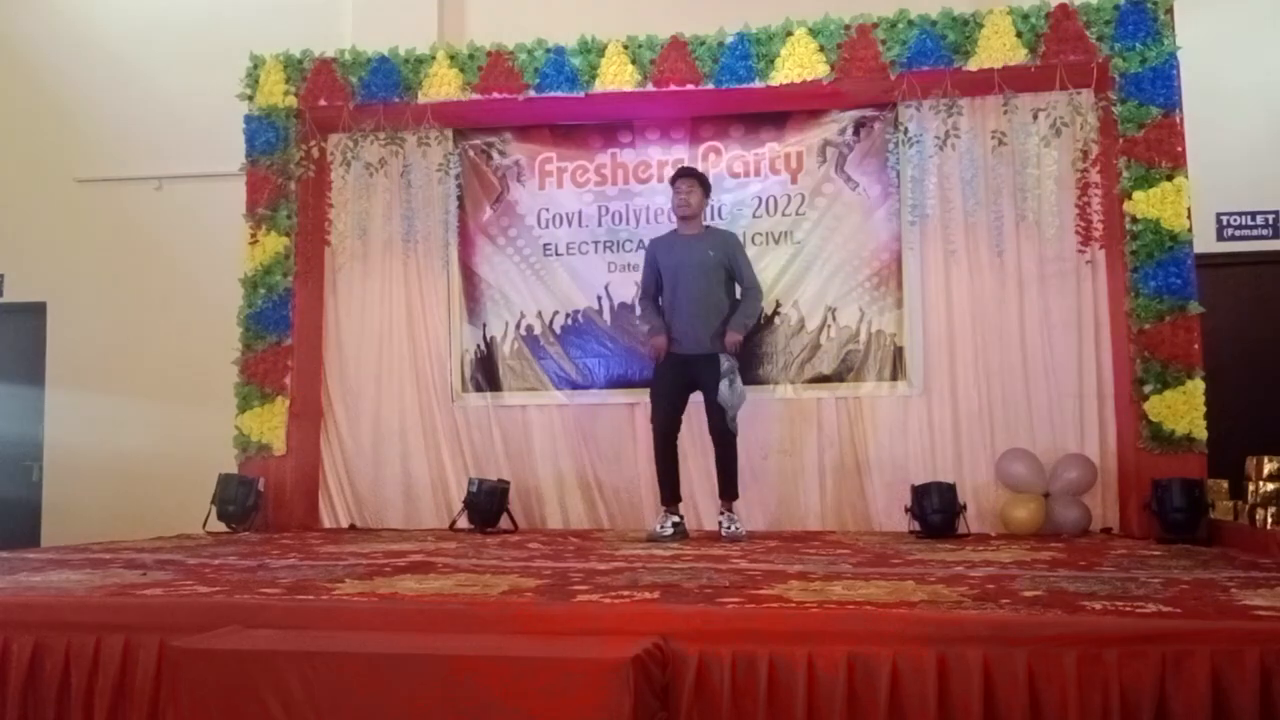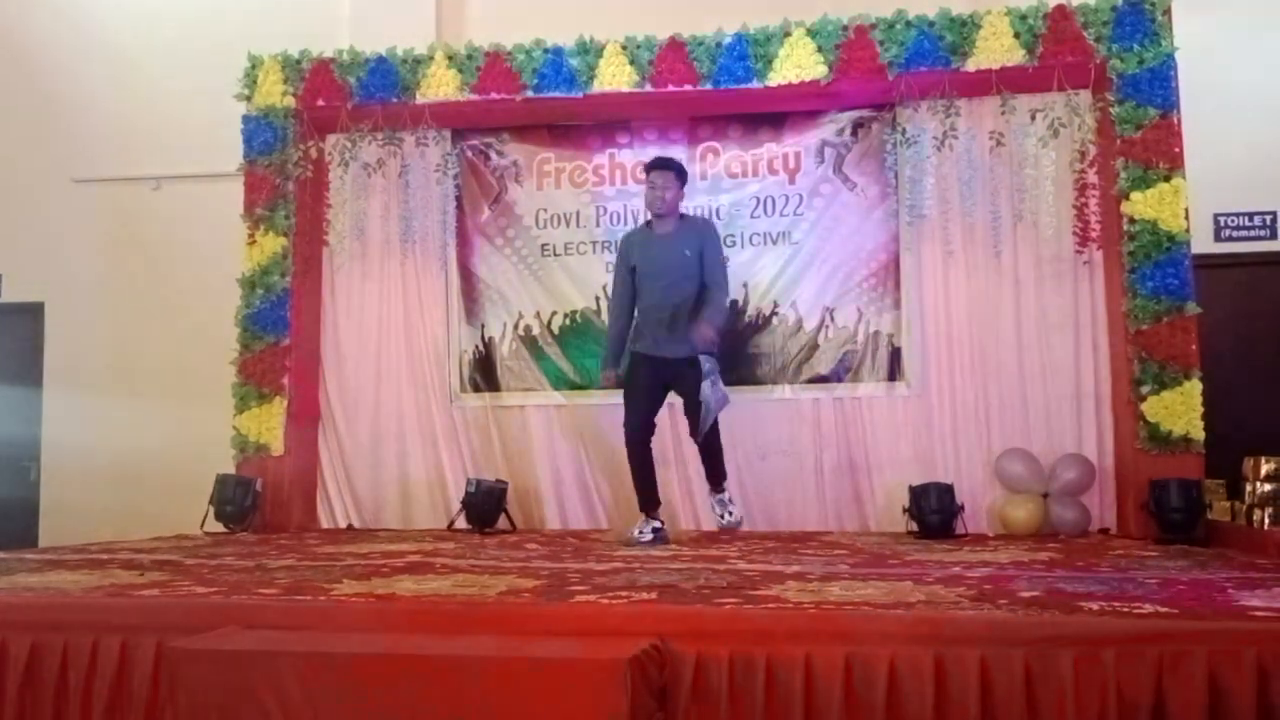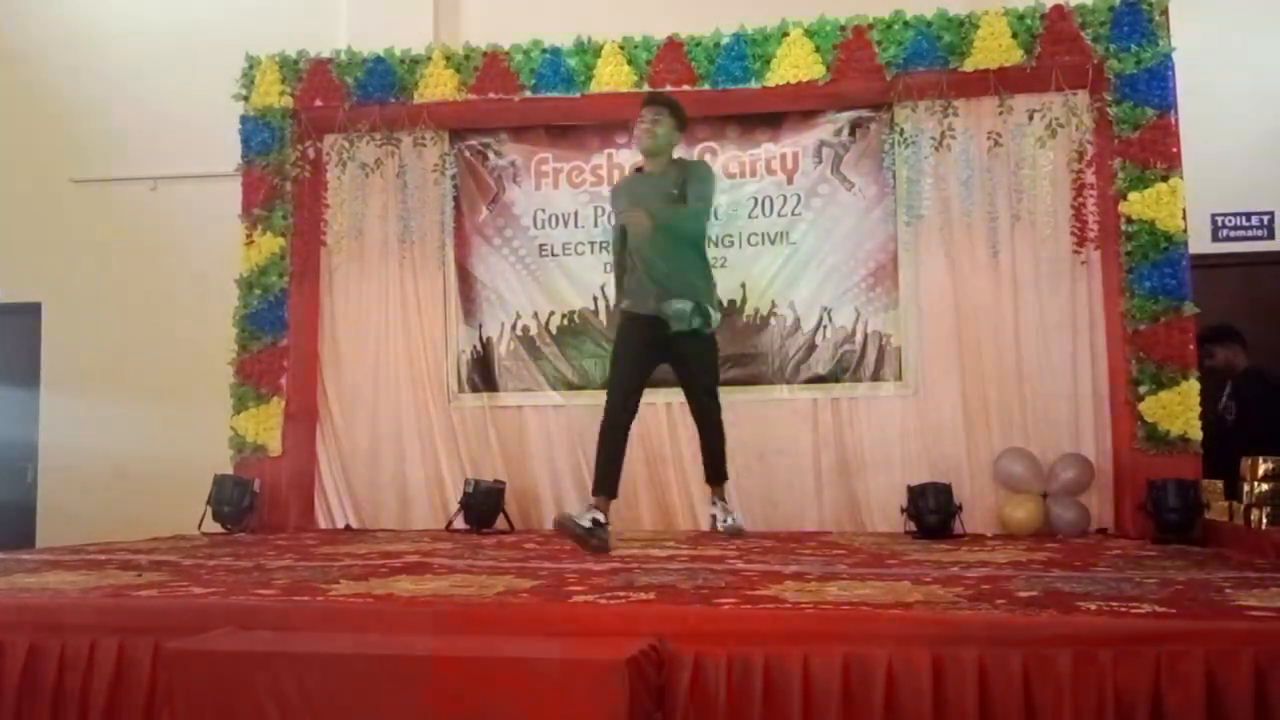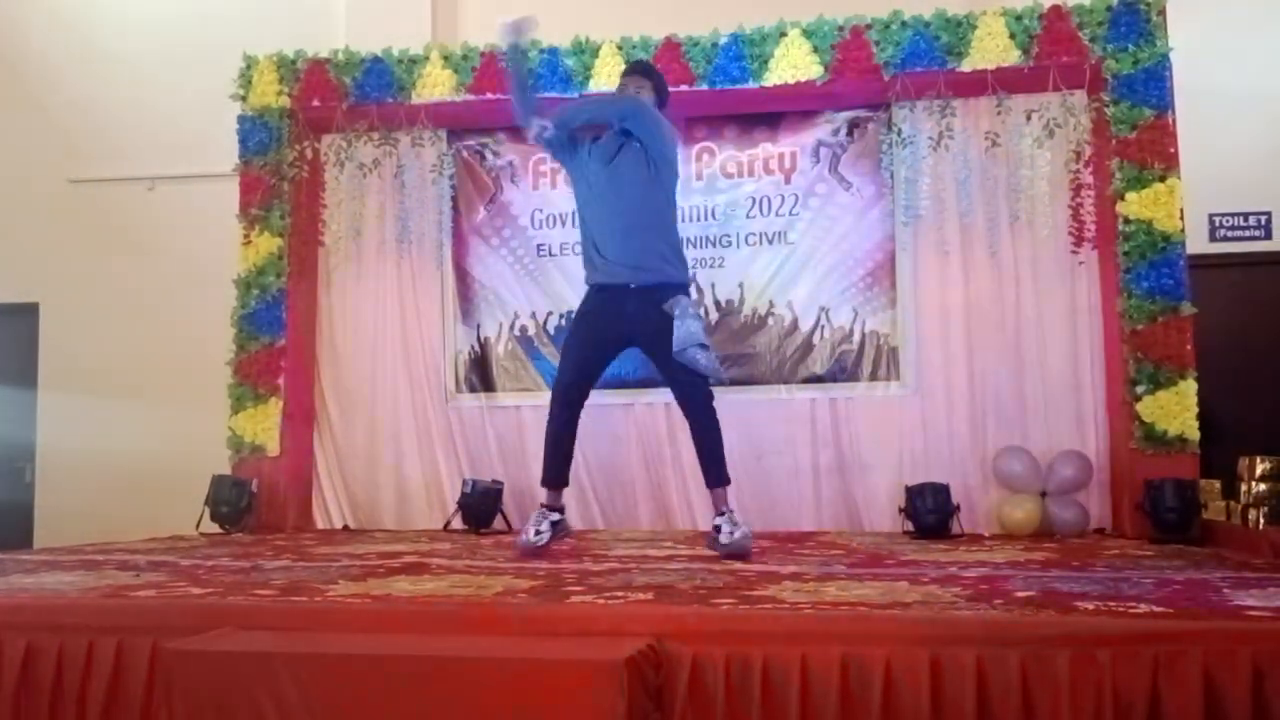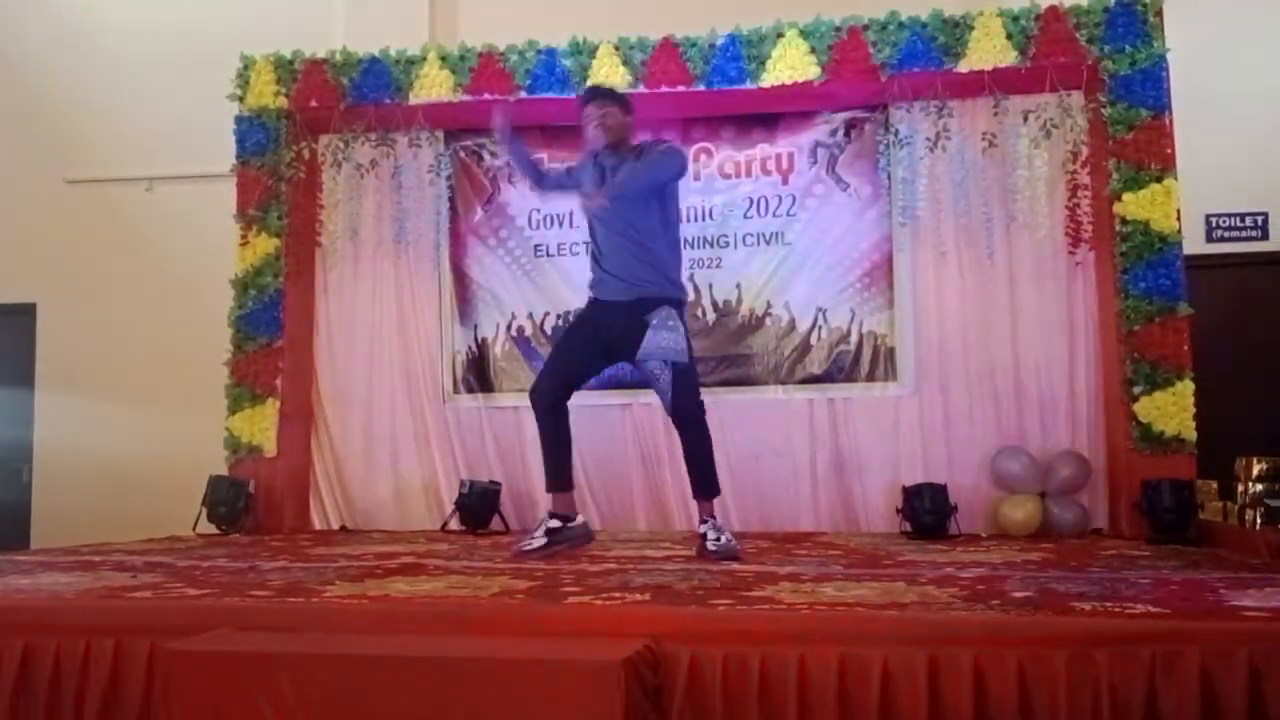
dt=1s
person 1, frame 1
left shoulder: (725, 241)
right shoulder: (658, 247)
left elbow: (751, 290)
right elbow: (648, 297)
left wrist: (738, 327)
right wrist: (656, 330)
left hip: (715, 353)
right hip: (672, 355)
left knee: (722, 430)
right knee: (664, 430)
left ankle: (727, 511)
right ankle: (671, 514)
person 1, frame 2
left shoulder: (701, 231)
right shoulder: (631, 242)
left elbow: (718, 285)
right elbow: (622, 303)
left wrist: (710, 322)
right wrist: (610, 360)
left hip: (692, 353)
right hip: (645, 355)
left knee: (704, 429)
right knee: (636, 433)
left ankle: (718, 493)
right ankle: (651, 518)
person 1, frame 3
left shoulder: (696, 174)
right shoulder: (623, 191)
left elbow: (698, 221)
left wrist: (654, 219)
right wrist: (621, 299)
left hip: (690, 317)
right hip: (639, 315)
left knee: (706, 410)
right knee: (618, 408)
left ankle: (718, 498)
right ankle: (597, 515)
person 1, frame 4
left shoulder: (659, 140)
right shoulder: (581, 146)
left elbow: (630, 109)
right elbow: (528, 115)
left wrist: (557, 119)
right wrist: (516, 51)
left hip: (663, 295)
right hip: (605, 295)
left knee: (696, 399)
right knee: (565, 394)
left ankle: (723, 517)
right ankle: (551, 509)
person 1, frame 5
left shoulder: (657, 156)
right shoulder: (590, 168)
left elbow: (670, 164)
right elbow: (542, 181)
left wrist: (609, 195)
right wrist: (508, 139)
left hip: (655, 307)
right hip: (603, 308)
left knee: (686, 409)
right knee: (546, 393)
left ankle: (709, 523)
right ankle: (563, 515)
